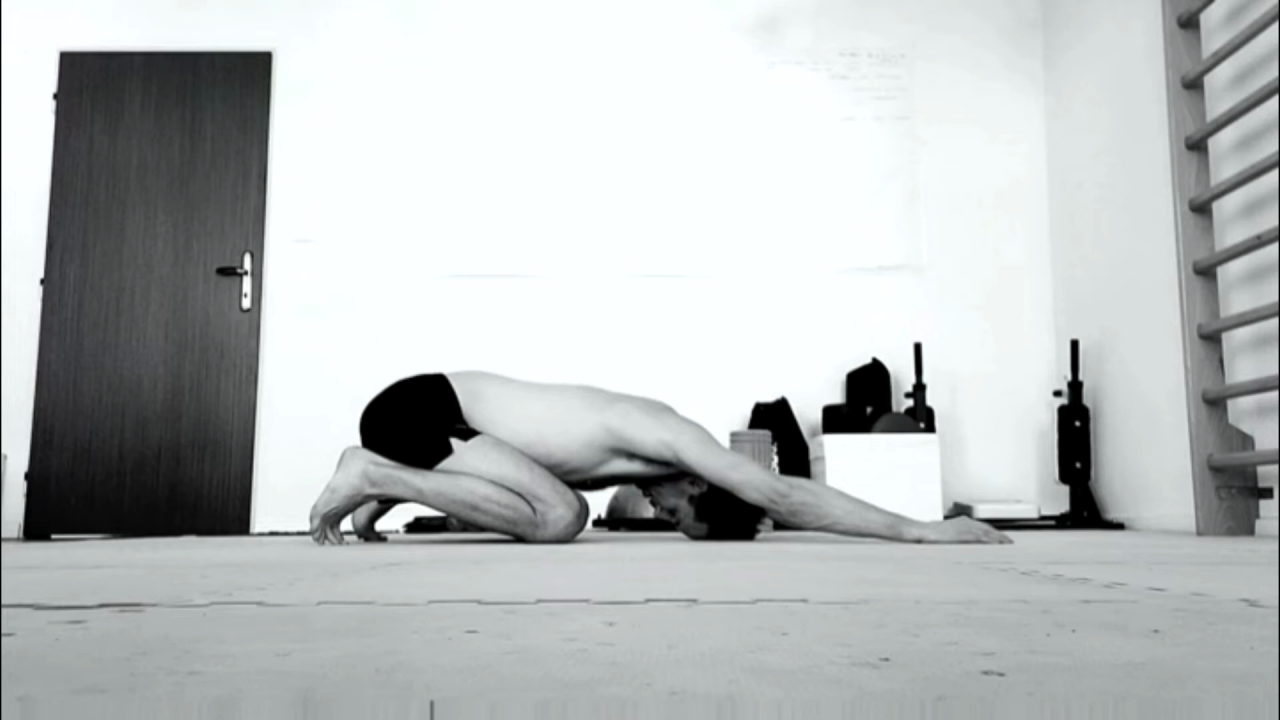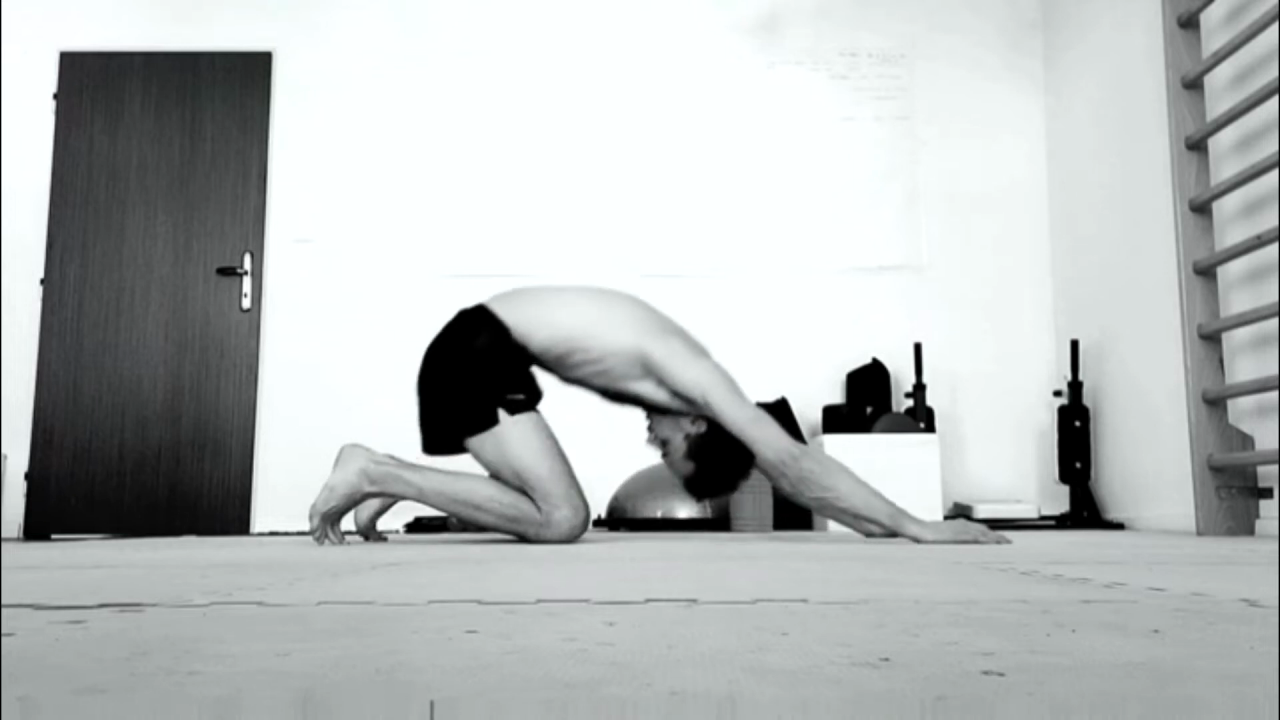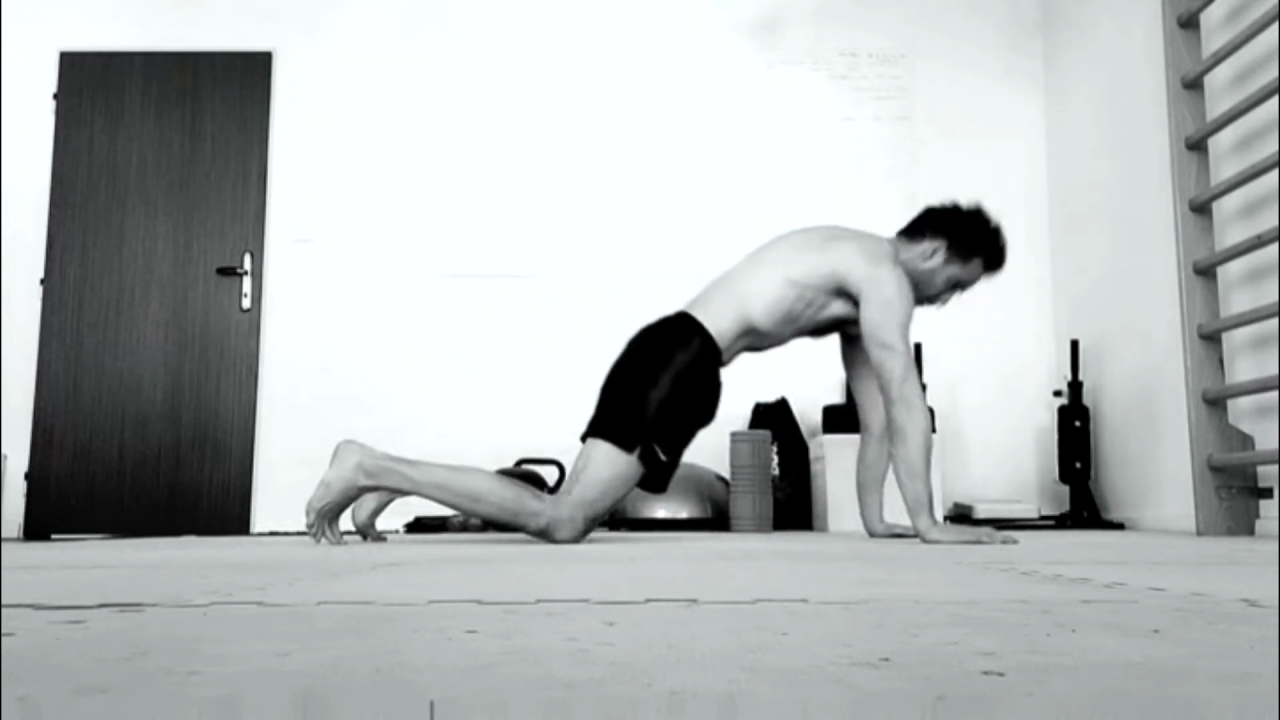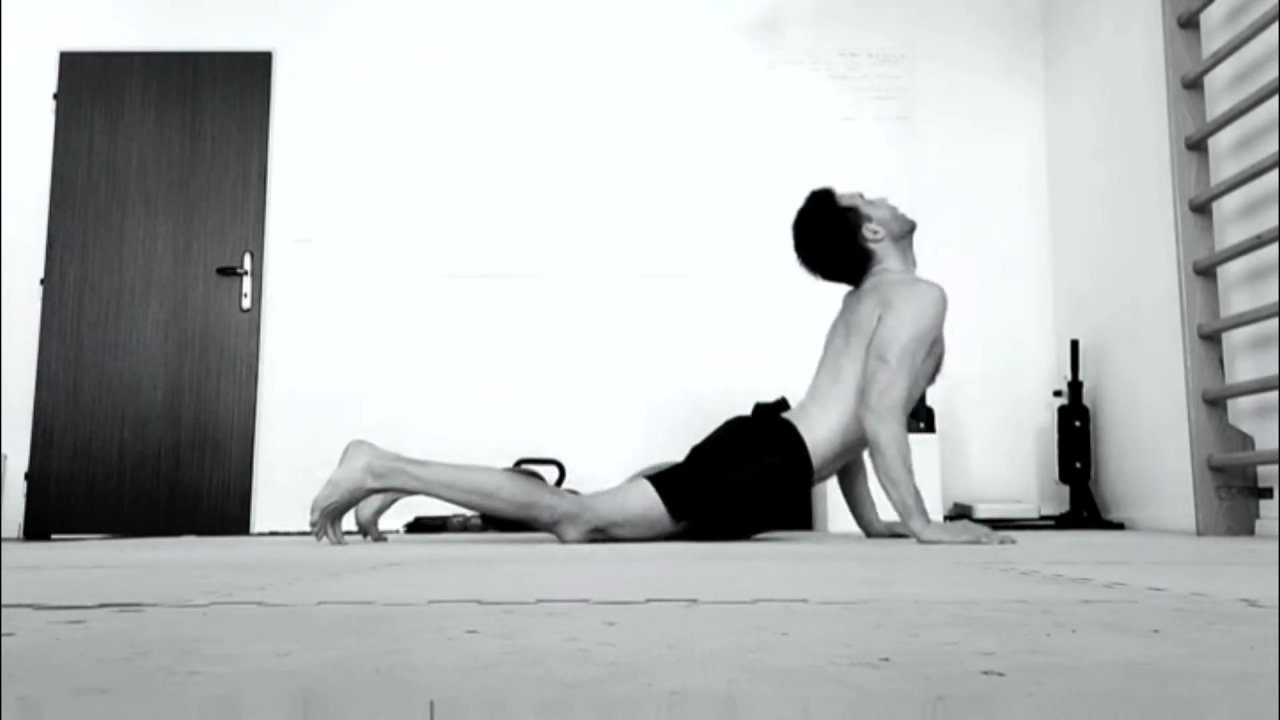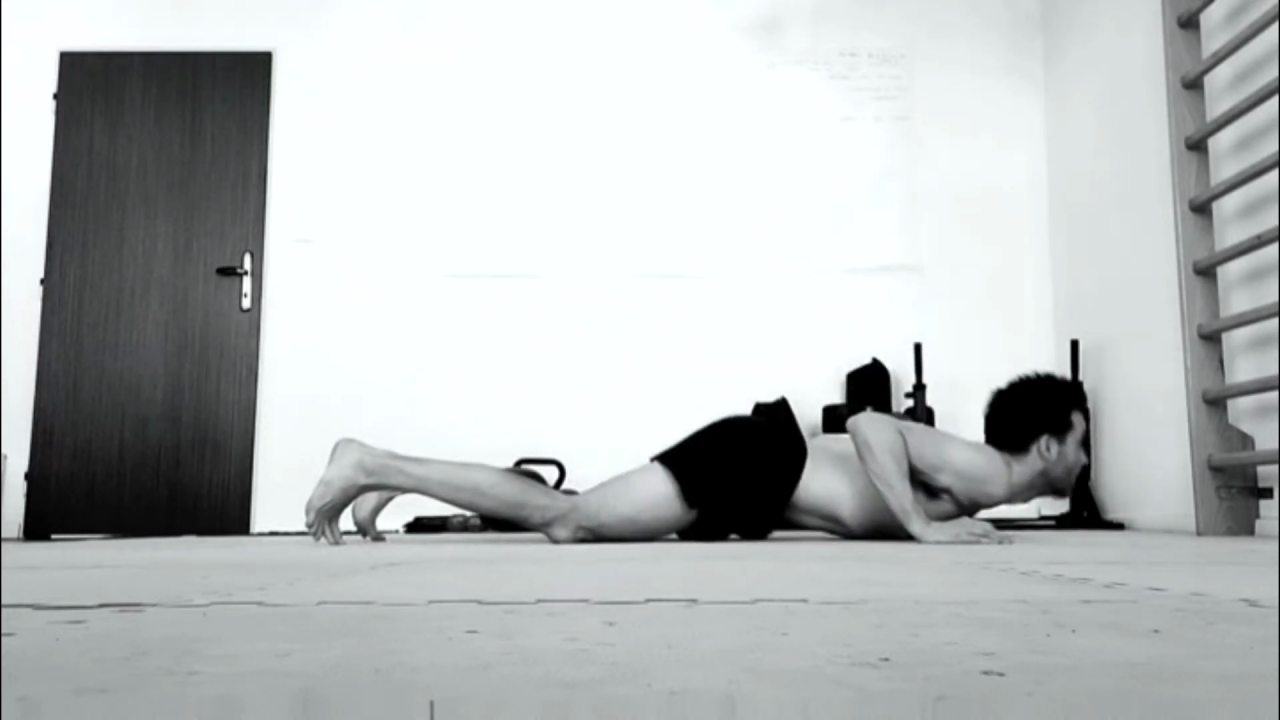
dt=1s
person 1, frame 1
left shoulder: (654, 433)
right shoulder: (668, 438)
left elbow: (779, 496)
right elbow: (783, 496)
left wrist: (906, 527)
right wrist: (917, 529)
left hip: (438, 405)
right hip: (417, 409)
left knee: (556, 508)
right knee: (555, 518)
left ankle: (390, 479)
right ankle: (375, 475)
person 1, frame 2
left shoulder: (680, 379)
right shoulder: (697, 380)
left elbow: (785, 466)
right elbow: (795, 463)
left wrist: (877, 525)
right wrist: (910, 526)
left hip: (485, 347)
right hip: (479, 350)
left knee: (545, 507)
right knee: (560, 520)
left ankle: (382, 481)
right ankle: (374, 473)
person 1, frame 3
left shoulder: (859, 272)
right shoulder: (882, 273)
left elbow: (874, 412)
right elbow: (905, 404)
left wrist: (874, 519)
right wrist: (925, 522)
left hip: (677, 360)
right hip: (678, 361)
left knee: (569, 511)
right knee: (562, 519)
left ankle: (383, 479)
right ankle: (372, 469)
person 1, frame 4
left shoulder: (863, 301)
right shoulder: (919, 297)
left elbow: (846, 418)
right elbow: (881, 414)
left wrist: (870, 520)
right wrist: (919, 522)
left hip: (760, 448)
right hip: (766, 464)
left knee: (576, 510)
right knee: (575, 518)
left ankle: (389, 475)
right ankle: (382, 471)
person 1, frame 5
left shoulder: (963, 468)
right shoulder: (987, 476)
right elbow: (869, 424)
left wrist: (910, 518)
right wrist: (922, 527)
left hip: (760, 455)
right hip: (750, 461)
left knee: (566, 514)
right knee: (566, 519)
left ankle: (384, 476)
right ankle: (371, 467)
